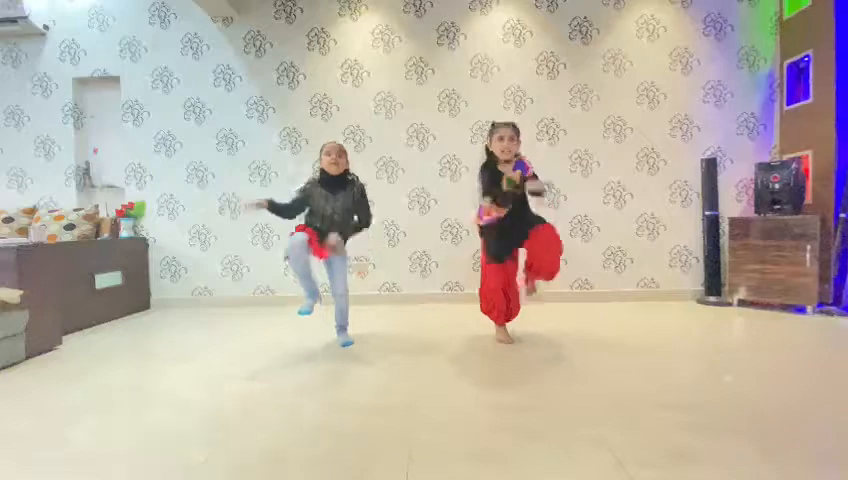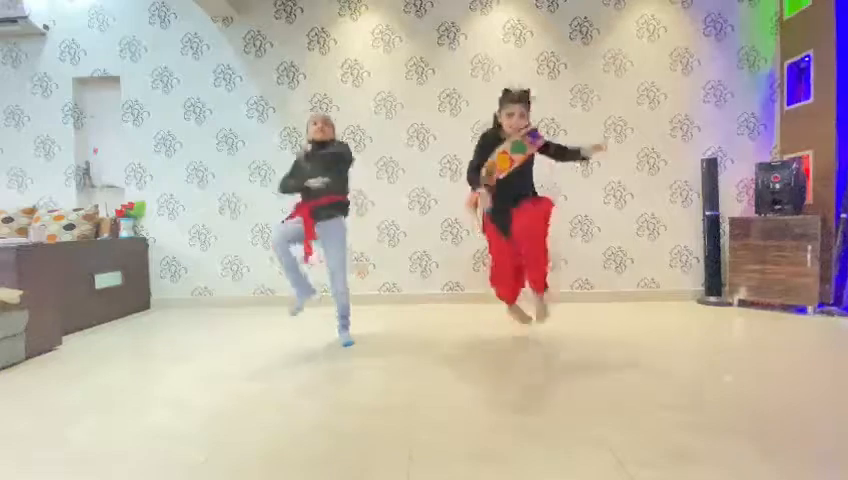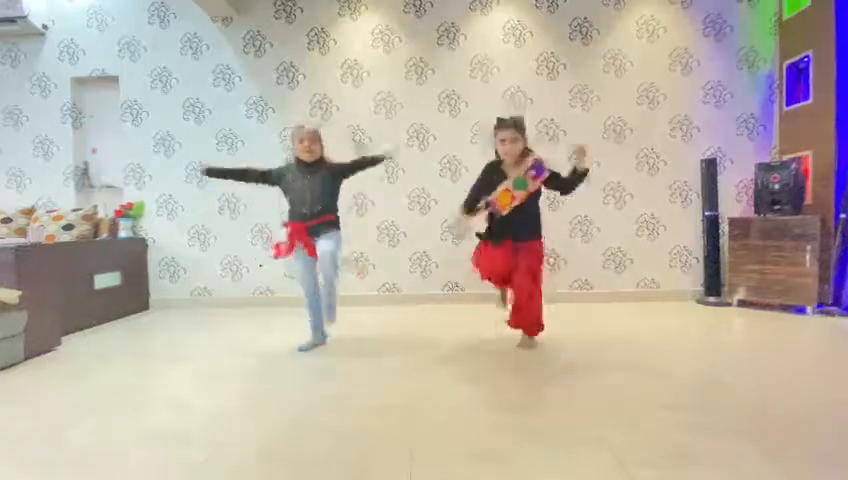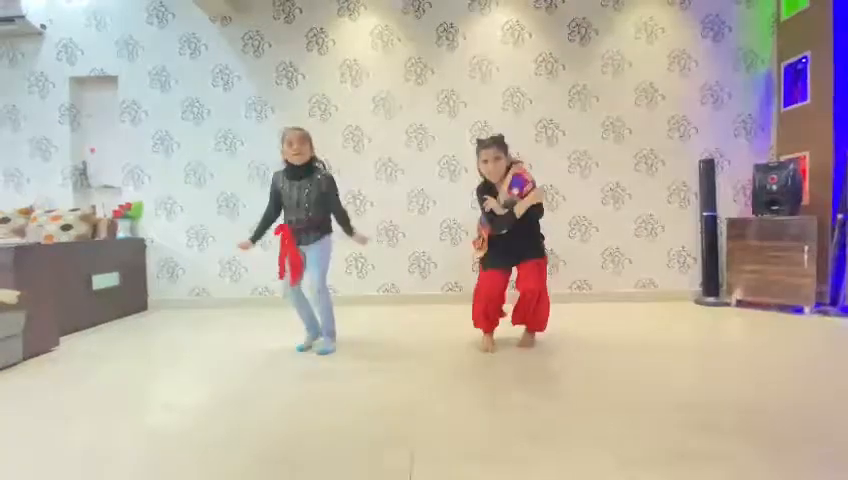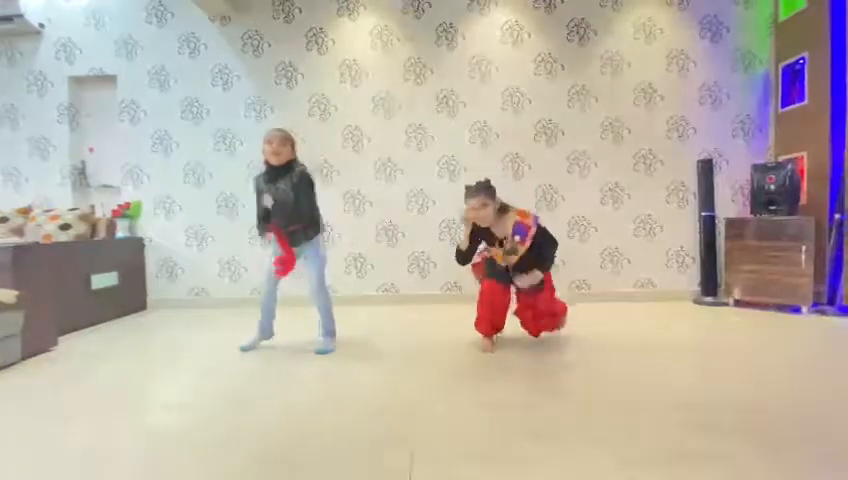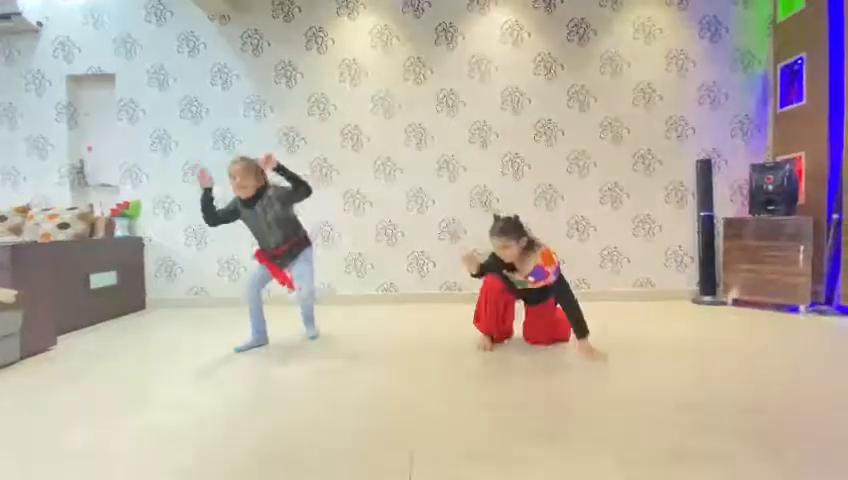
dt=0.2s
person 1, frame 1
left shoulder: (356, 187)
right shoulder: (313, 186)
left elbow: (365, 220)
right elbow: (290, 211)
left wrist: (342, 236)
right wrist: (268, 204)
left hip: (338, 242)
right hip: (311, 236)
left knee: (341, 289)
right knee: (294, 245)
left ankle: (342, 330)
right ankle: (311, 295)
person 1, frame 2
left shoulder: (340, 150)
right shoulder: (303, 158)
left elbow: (345, 158)
right elbow: (284, 186)
left wrist: (313, 152)
right wrist: (307, 184)
left hip: (332, 219)
right hip: (307, 218)
left knee: (338, 279)
right knee: (277, 238)
left ankle: (343, 326)
right ankle: (302, 289)
person 1, frame 3
left shoulder: (331, 171)
right shoulder: (286, 173)
left elbow: (358, 164)
right elbow: (253, 175)
left wrist: (381, 157)
right wrist: (212, 171)
left hip: (327, 232)
right hip: (300, 236)
left knee: (327, 255)
right knee: (308, 288)
left ankle: (329, 304)
right ankle: (317, 334)
person 1, frame 4
left shoulder: (322, 178)
right shoulder: (279, 178)
left elbow: (336, 209)
right elbow: (272, 212)
left wrist: (352, 233)
right wrist: (253, 239)
left hip: (318, 238)
right hip: (292, 240)
left knee: (317, 284)
right knee: (290, 288)
left ankle: (328, 336)
right ankle: (313, 332)
person 1, frame 5
left shoulder: (301, 176)
right shoulder: (261, 181)
left elbow: (308, 211)
right elbow: (262, 214)
left wrist: (275, 205)
right wrist: (265, 231)
left hip: (308, 238)
right hip: (282, 240)
left knee: (316, 284)
right knee: (269, 282)
left ankle: (328, 335)
right ankle: (264, 332)
person 1, frame 6
left shoulder: (274, 194)
right shoulder: (238, 204)
left elbow: (305, 191)
right elbow: (212, 220)
left wrist: (278, 168)
right wrist: (207, 190)
left hip: (298, 251)
right hip: (271, 256)
left knee: (306, 292)
right knee: (251, 288)
left ankle: (309, 322)
right ankle: (258, 336)
person 2, frame 1
left shoulder: (521, 165)
right shoulder: (488, 170)
left elbow: (538, 189)
right elbow: (497, 198)
left wrist: (526, 182)
right wrist: (526, 186)
left hip: (524, 222)
right hip: (498, 230)
left knee: (550, 247)
right knee: (498, 280)
left ankle: (531, 279)
right ankle: (500, 324)
person 2, frame 2
right shoulder: (489, 139)
left elbow: (564, 153)
right elbow: (473, 171)
left wrist: (586, 152)
right wrist: (480, 190)
left hip: (525, 203)
right hip: (498, 207)
left knee: (532, 245)
right knee: (505, 256)
left ankle: (538, 294)
right ankle: (511, 303)
person 2, frame 3
left shoulder: (534, 167)
right shoulder: (492, 170)
left elbow: (565, 186)
right elbow: (472, 199)
left wrist: (581, 166)
right wrist: (466, 213)
left hip: (528, 238)
right hip: (499, 235)
left knee: (527, 286)
right knee: (494, 265)
left ankle: (529, 333)
right ankle: (504, 285)
person 2, frame 4
right shoulder: (484, 191)
left elbow: (536, 213)
right elbow: (496, 225)
left wrist: (501, 206)
right wrist: (524, 204)
left hip: (529, 247)
right hip: (498, 246)
right knee: (489, 290)
left ankle: (530, 328)
right ankle: (488, 331)
person 2, frame 5
left shoulder: (522, 220)
right shoulder: (478, 229)
left elbow: (551, 244)
right elbow: (463, 259)
left wrist: (538, 274)
right wrist: (466, 233)
left hip: (530, 270)
right hip: (500, 268)
right knee: (491, 292)
left ankle: (557, 312)
right ankle: (488, 332)
person 2, frame 6
left shoulder: (545, 263)
right shoulder: (500, 257)
left elbow: (567, 299)
right elbow: (482, 272)
left wrist: (583, 342)
right wrist: (474, 266)
left hip: (540, 295)
right hip: (514, 287)
right knee: (493, 285)
right ankle: (488, 333)
